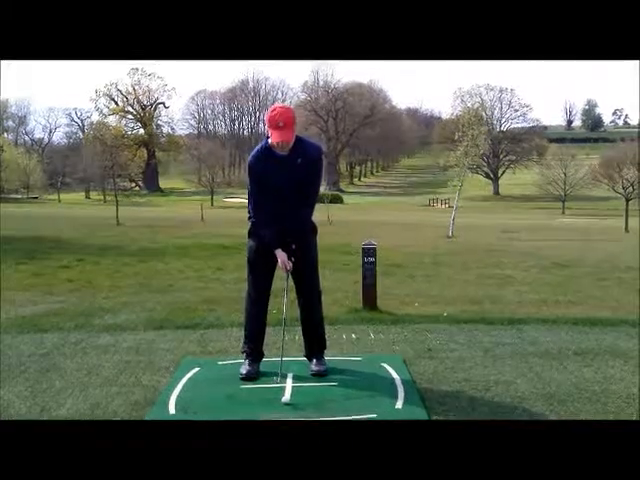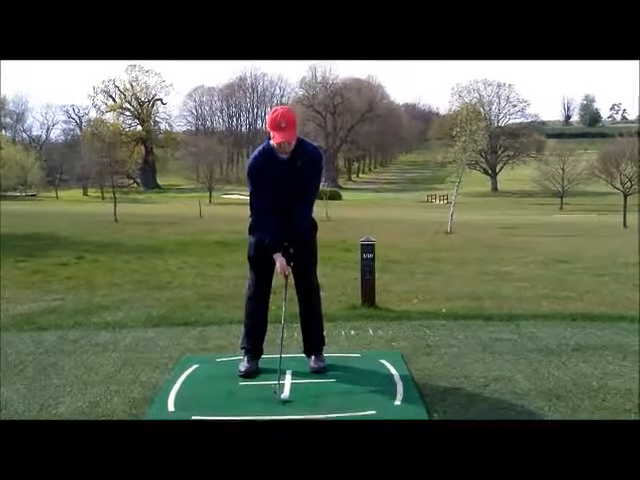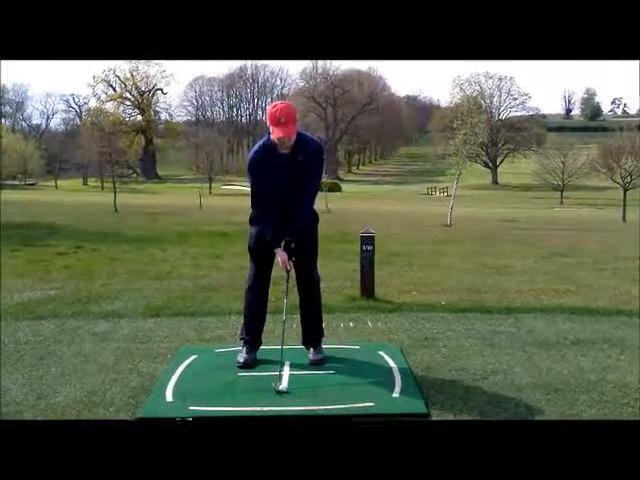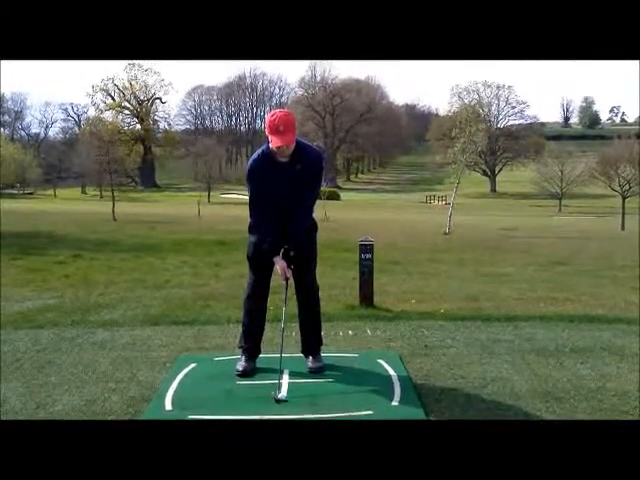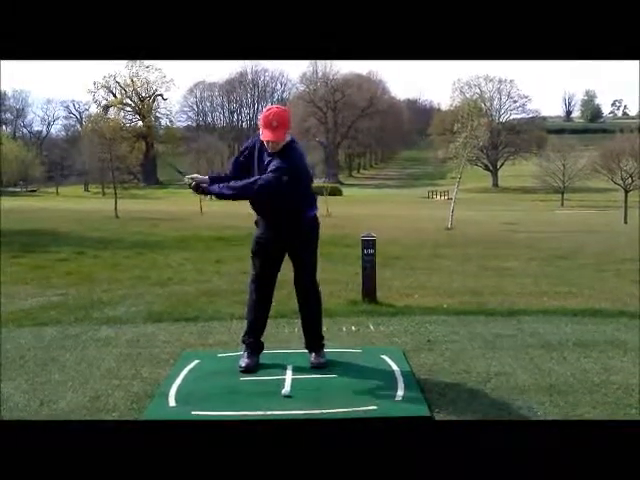
dt=1s
person 1, frame 1
left shoulder: (312, 153)
right shoulder: (257, 159)
left elbow: (308, 201)
right elbow: (258, 207)
left wrist: (291, 241)
right wrist: (275, 246)
left hip: (300, 231)
right hip: (263, 233)
left knee: (309, 292)
right knee: (257, 293)
left ankle: (316, 353)
right ankle: (252, 355)
person 1, frame 2
left shoulder: (312, 156)
right shoulder: (257, 161)
left elbow: (306, 202)
right elbow: (260, 209)
left wrist: (290, 245)
right wrist: (275, 251)
left hip: (300, 229)
right hip: (265, 230)
left knee: (308, 288)
right knee: (258, 289)
left ankle: (314, 350)
right ankle: (251, 353)
person 1, frame 3
left shoulder: (313, 149)
right shoulder: (258, 155)
left elbow: (308, 197)
right elbow: (261, 204)
left wrist: (292, 238)
right wrist: (276, 245)
left hip: (302, 221)
right hip: (266, 222)
left knee: (309, 279)
right knee: (257, 280)
left ankle: (313, 342)
right ankle: (249, 344)
person 1, frame 4
left shoulder: (312, 158)
right shoulder: (257, 164)
left elbow: (306, 205)
right elbow: (259, 212)
left wrist: (291, 247)
right wrist: (274, 253)
left hip: (301, 229)
right hip: (264, 230)
left knee: (307, 288)
right knee: (256, 289)
left ankle: (312, 350)
right ankle: (248, 352)
person 1, frame 5
left shoulder: (290, 163)
right shoulder: (254, 146)
left elbow: (252, 188)
right elbow: (237, 175)
left wrist: (209, 188)
right wrist: (210, 181)
left hip: (300, 226)
right hip: (270, 224)
left knee: (306, 285)
right knee: (260, 286)
left ankle: (315, 346)
right ankle: (251, 347)
